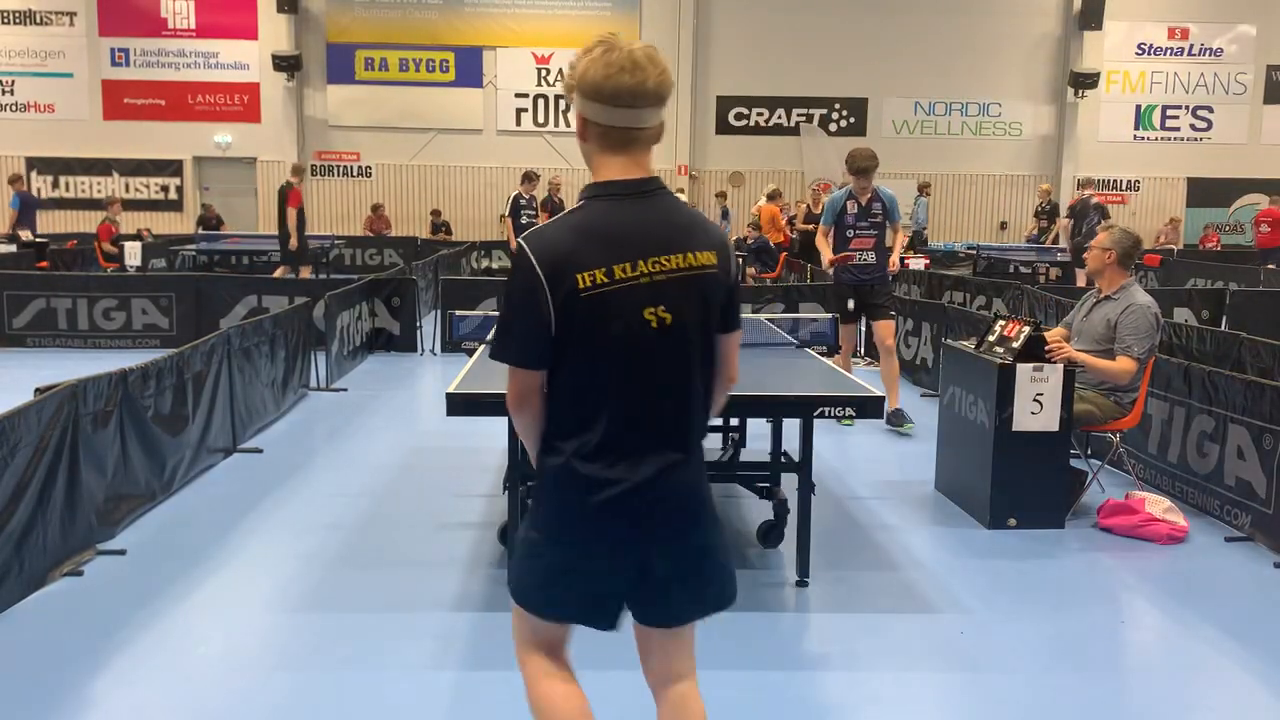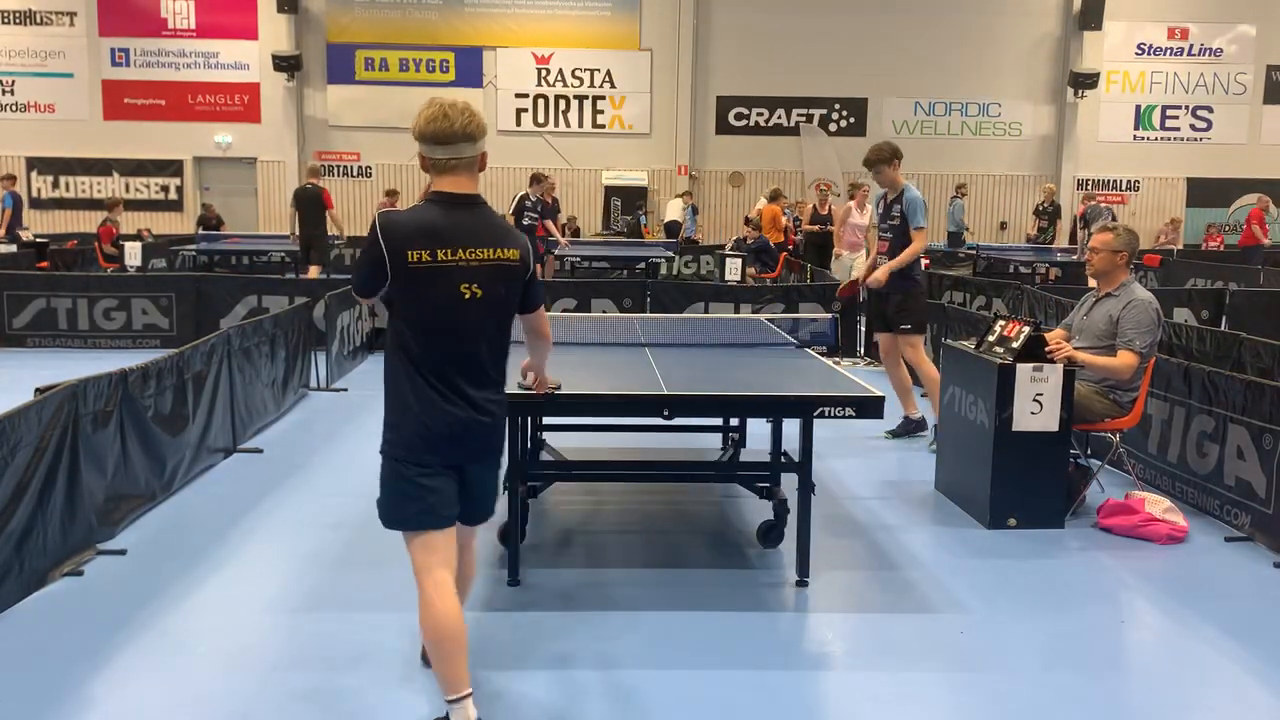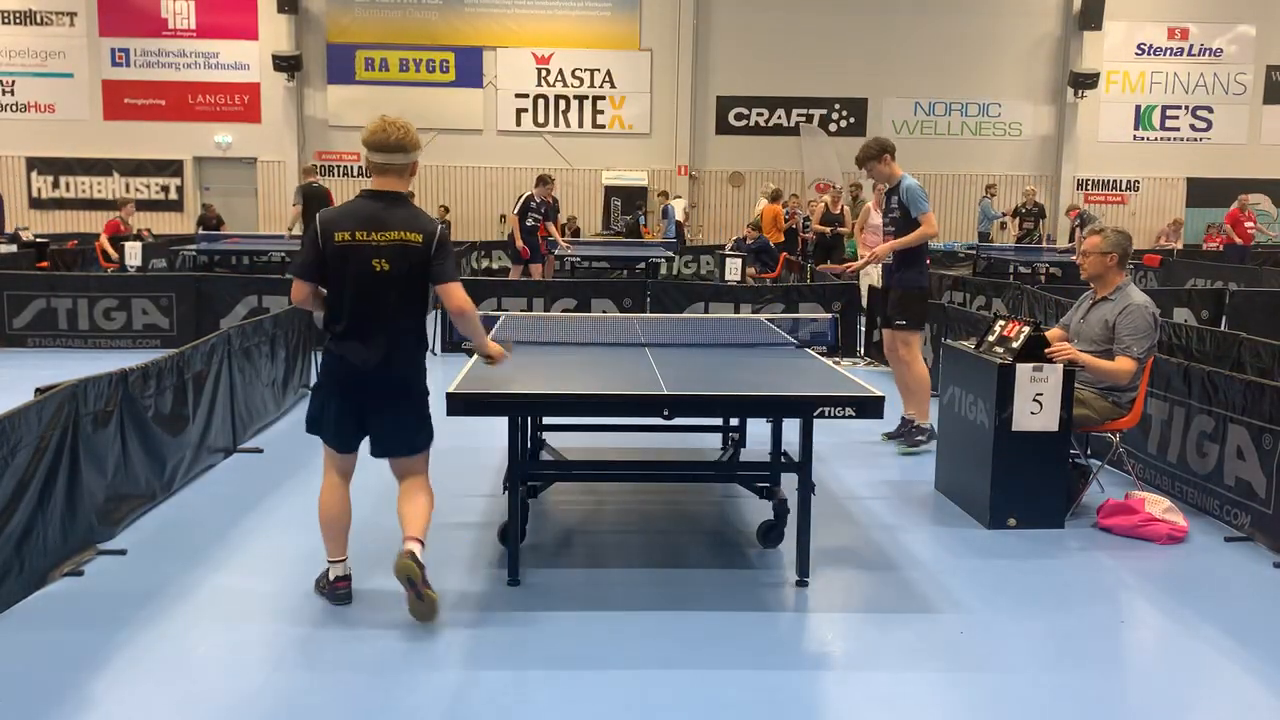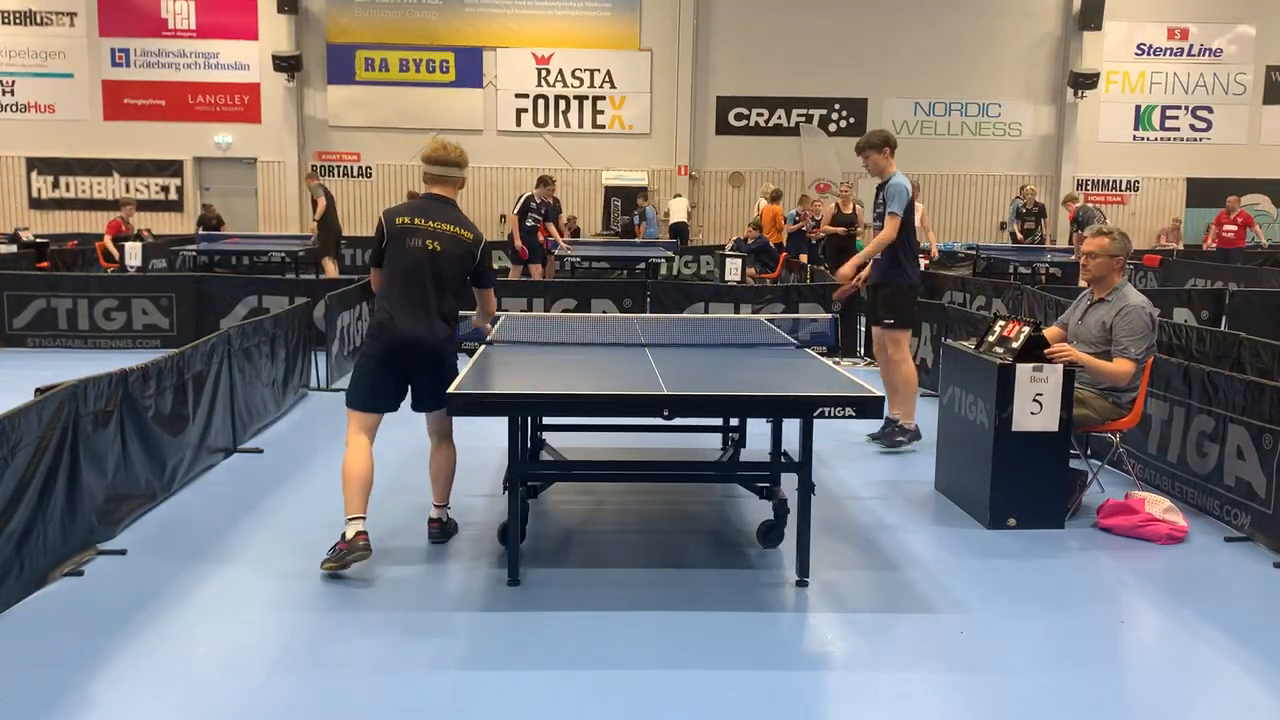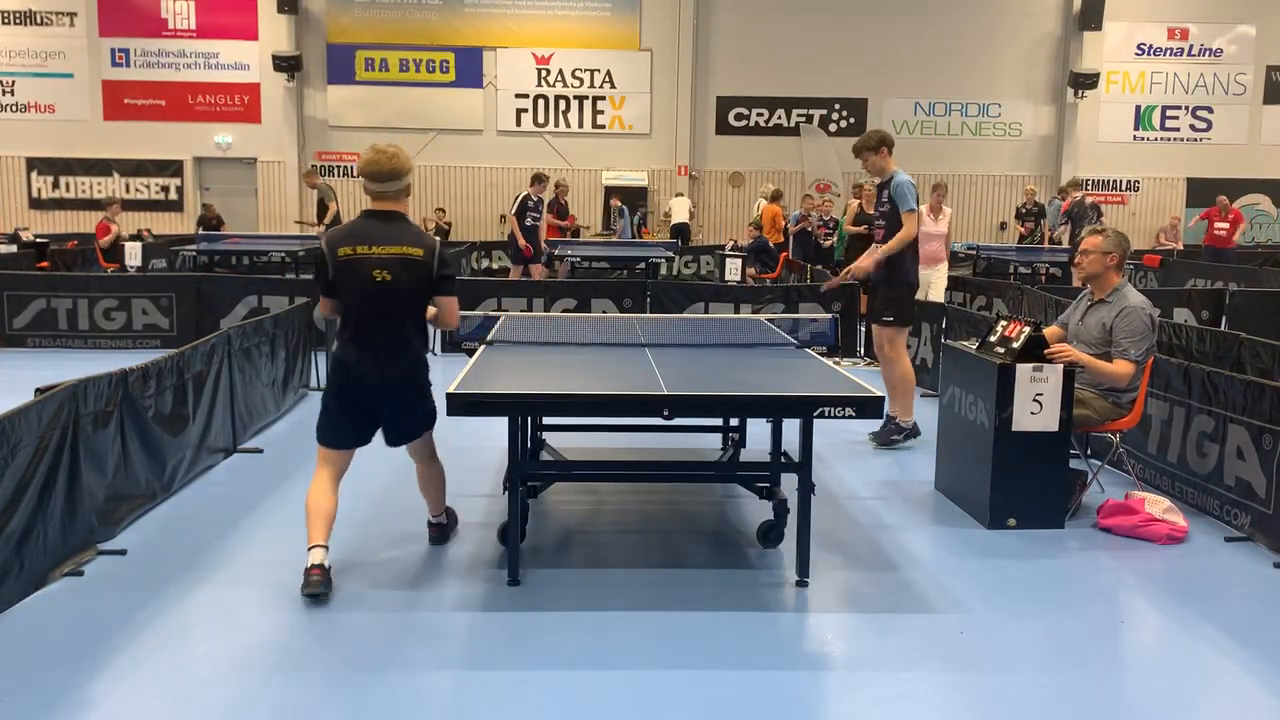
dt=0.7s
person 1, frame 1
left shoulder: (546, 250)
right shoulder: (707, 239)
left elbow: (524, 396)
right elbow: (724, 371)
left hip: (580, 494)
right hip: (680, 494)
left knee: (540, 643)
person 1, frame 2
left shoulder: (394, 230)
right shoulder: (513, 241)
left elbow: (364, 292)
right elbow: (540, 330)
right wrist: (537, 369)
left hip: (418, 427)
right hip: (485, 422)
left knee: (433, 565)
right knee: (462, 537)
right ankle: (439, 644)
person 1, frame 3
left shoulder: (328, 223)
right shoulder: (427, 230)
left elbow: (301, 296)
right elbow: (458, 305)
right wrist: (485, 344)
left hip: (343, 370)
right hip: (402, 374)
left knee: (337, 473)
right knee: (414, 477)
left ankle: (338, 574)
right ankle: (412, 552)
person 1, frame 4
left shoulder: (393, 217)
right shoulder: (471, 235)
left elbow: (377, 283)
right elbow: (487, 305)
right wrist: (483, 325)
left hip: (387, 338)
right hip: (437, 344)
left knee: (359, 434)
right knee: (441, 432)
left ankle: (355, 532)
right ankle: (439, 518)
person 1, frame 5
left shoulder: (335, 242)
right shoulder: (428, 246)
left elbow: (327, 309)
right elbow: (449, 319)
left hip: (350, 374)
right hip: (406, 374)
left knee: (327, 469)
right knee: (423, 450)
left ankle: (316, 561)
right ankle: (438, 521)
person 2, frame 1
left shoulder: (887, 198)
right shoulder: (837, 201)
left elbow: (897, 231)
right elbow: (822, 235)
left wrist: (895, 253)
right wrist: (826, 254)
left hip: (878, 281)
right hip: (847, 282)
left knee: (888, 344)
right knee: (846, 346)
left ankle: (894, 409)
person 2, frame 2
left shoulder: (912, 199)
right shoulder: (880, 200)
left elbow: (918, 245)
left wrist: (887, 269)
right wrist: (868, 269)
left hip: (907, 289)
right hip: (882, 290)
left knee: (914, 355)
right knee: (889, 356)
right ankle: (912, 417)
person 2, frame 3
left shoulder: (910, 188)
right shoulder: (889, 192)
left elbow: (930, 229)
left wrist: (890, 247)
right wrist: (865, 260)
left hip: (910, 283)
right hip: (894, 282)
left knee: (908, 353)
right knee: (892, 352)
left ankle: (923, 426)
right ankle: (911, 418)
person 2, frame 4
left shoulder: (897, 185)
right shoulder: (882, 186)
left elbow: (889, 235)
left wrist: (855, 262)
right wrist: (868, 269)
left hip: (900, 281)
right hip: (883, 279)
left knee: (897, 351)
right knee: (882, 352)
left ankle: (909, 425)
right ankle: (895, 418)
person 2, frame 5
left shoulder: (902, 183)
right shoulder: (883, 185)
left elbow: (909, 231)
left wrist: (873, 261)
right wrist: (859, 262)
left hip: (897, 278)
right hip: (881, 278)
left knee: (895, 350)
right knee: (882, 348)
left ankle: (907, 423)
right ankle: (895, 417)
person 3, frame 1
left shoulder: (1138, 308)
right shoulder: (1091, 297)
left elbow: (1124, 373)
right elbow: (1059, 335)
left wrist: (1079, 357)
left hip: (1106, 398)
person 3, frame 2
left shoulder: (1138, 304)
right shoulder: (1090, 298)
left elbow: (1125, 368)
right elbow: (1058, 336)
left wrist: (1079, 357)
left hip: (1107, 396)
right hip: (1071, 383)
person 3, frame 3
left shoulder: (1135, 307)
right shoulder: (1088, 298)
left elbow: (1123, 374)
right elbow: (1056, 336)
left wrist: (1081, 358)
left hip: (1105, 399)
right hip: (1071, 384)
person 3, frame 4
left shoulder: (1132, 308)
right shoulder: (1086, 297)
left elbow: (1122, 374)
right elbow: (1052, 335)
left wrist: (1081, 358)
left hip: (1105, 400)
right hip: (1071, 386)
person 3, frame 5
left shoulder: (1133, 309)
right shoulder: (1086, 297)
left elbow: (1122, 376)
right elbow: (1051, 335)
left wrist: (1081, 359)
left hip: (1106, 400)
right hip: (1071, 386)
